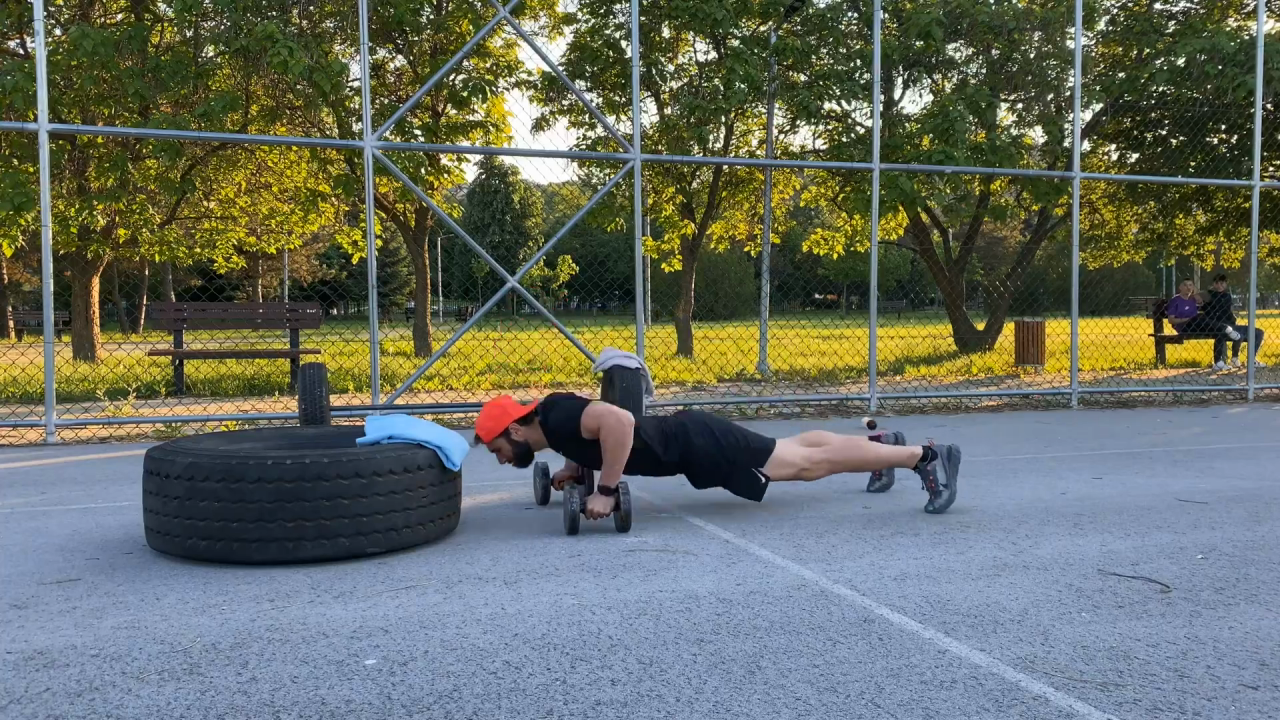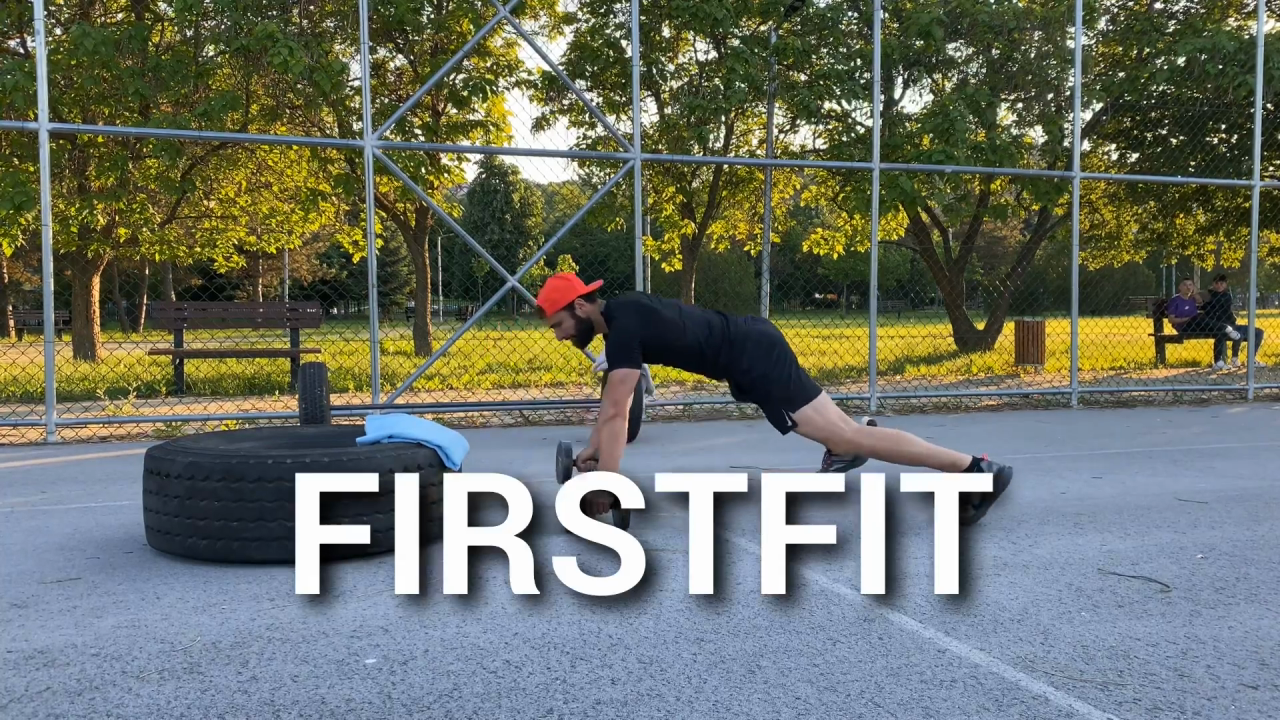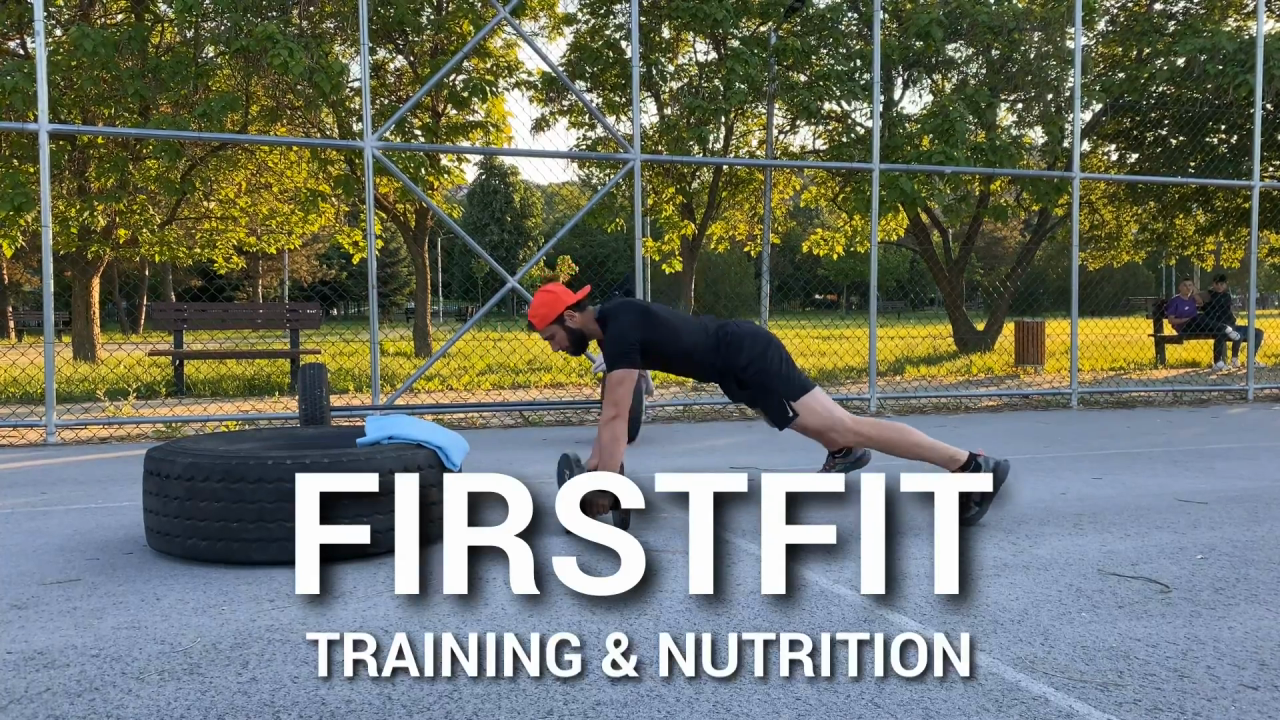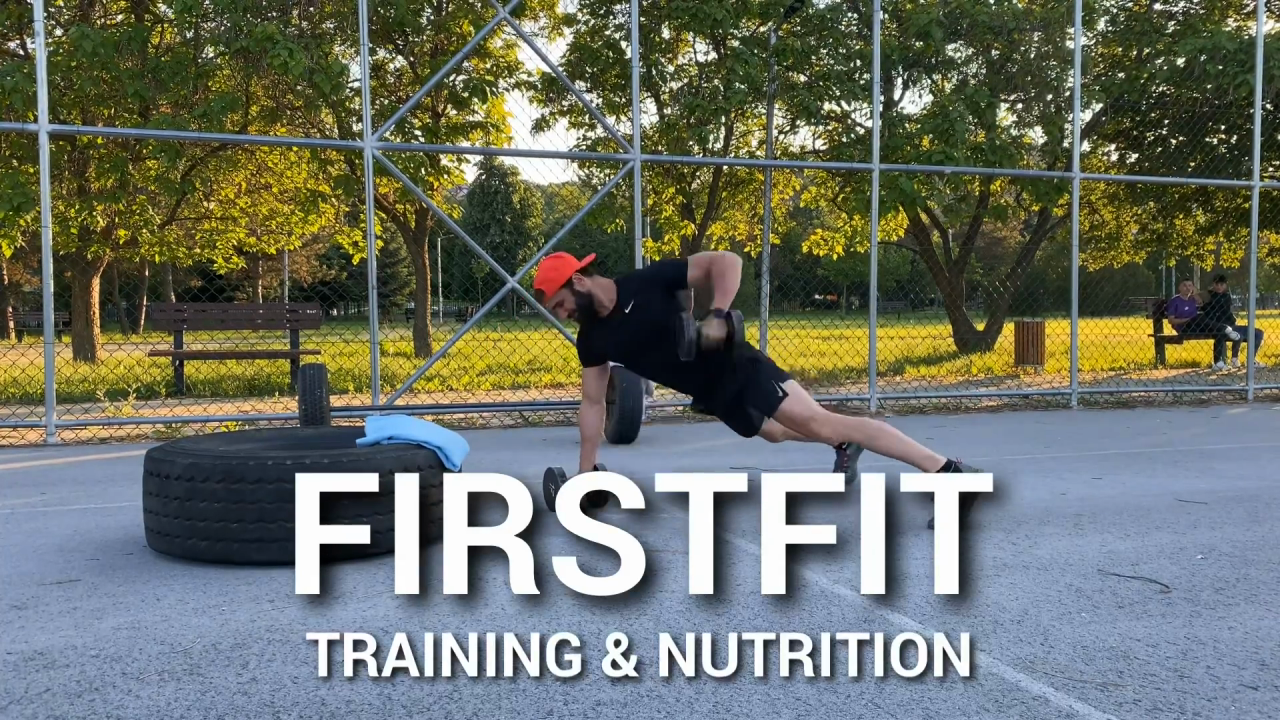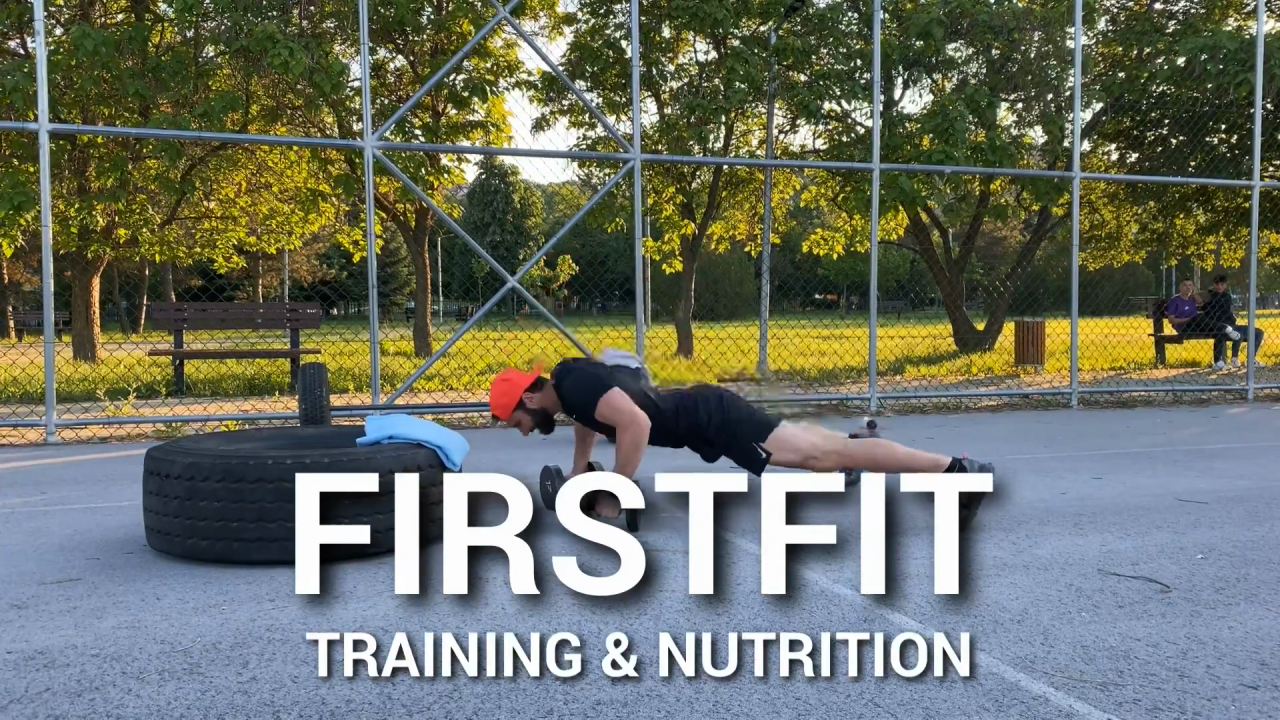
dt=1s
person 1, frame 1
left shoulder: (558, 424)
right shoulder: (553, 413)
left elbow: (619, 421)
right elbow: (587, 398)
left wrist: (606, 491)
right wrist: (573, 465)
left hip: (699, 448)
right hip: (686, 434)
left knee: (810, 464)
right knee: (792, 446)
left ankle: (928, 456)
right ankle: (880, 441)
person 1, frame 2
left shoulder: (622, 329)
right shoulder: (622, 310)
left elbow: (615, 414)
right elbow: (614, 396)
left wrist: (605, 489)
right wrist: (591, 449)
left hip: (755, 357)
right hip: (752, 338)
left knee: (850, 434)
left ankle: (977, 470)
right ankle: (842, 451)
person 1, frame 3
left shoulder: (618, 331)
right shoulder: (610, 321)
left elbow: (616, 415)
right elbow: (613, 403)
left wrist: (608, 490)
right wrist: (593, 464)
left hip: (752, 359)
right hip: (742, 360)
left knee: (844, 424)
right knee: (776, 415)
left ankle: (973, 467)
right ankle: (844, 452)
person 1, frame 4
left shoulder: (648, 280)
right shoulder: (592, 337)
left elbow: (727, 260)
right elbow: (592, 403)
left wrist: (718, 316)
right wrist: (585, 474)
left hip: (736, 366)
right hip: (711, 394)
left knee: (820, 423)
right knee: (777, 433)
left ankle: (951, 473)
right ankle: (845, 449)
person 1, frame 5
left shoulder: (573, 389)
right shoulder: (567, 379)
left elbow: (636, 424)
left wrist: (617, 496)
right wrist: (578, 475)
left hip: (712, 423)
right hip: (701, 412)
left knee: (820, 455)
right knee: (789, 438)
left ankle: (958, 470)
right ankle: (852, 435)
